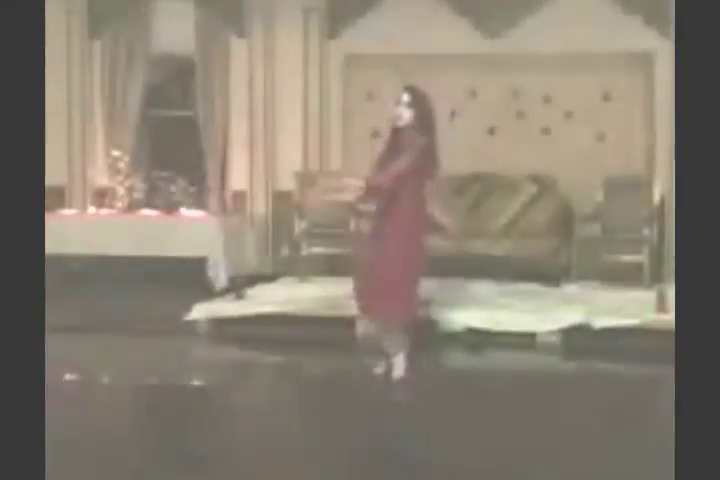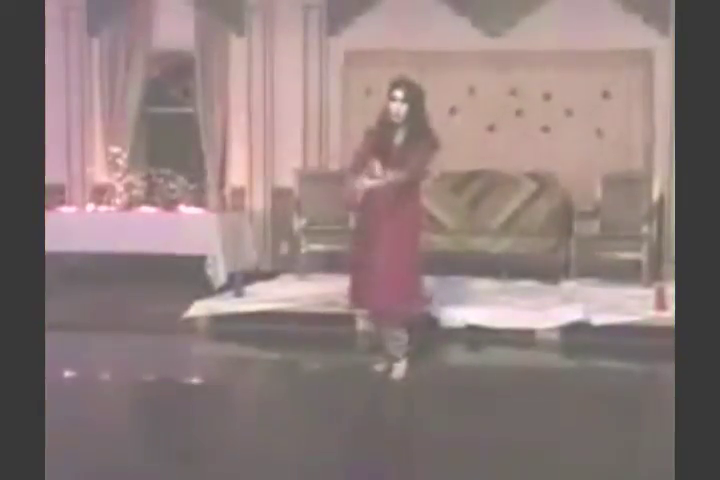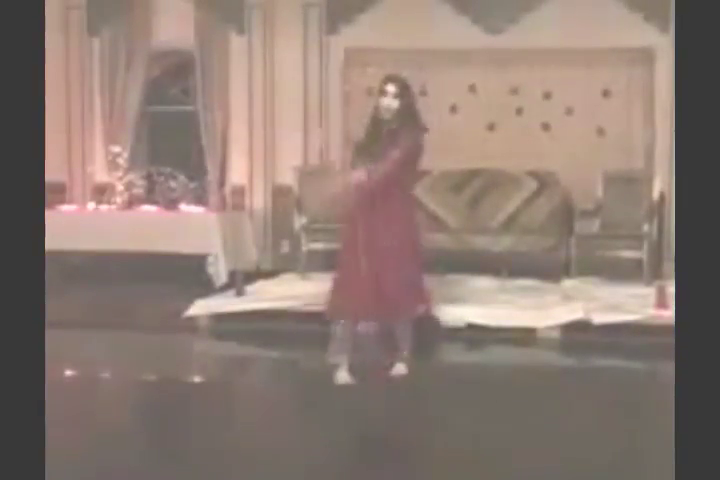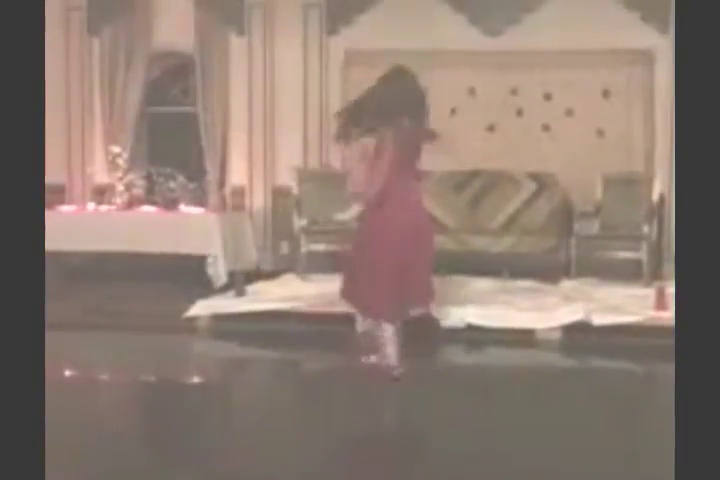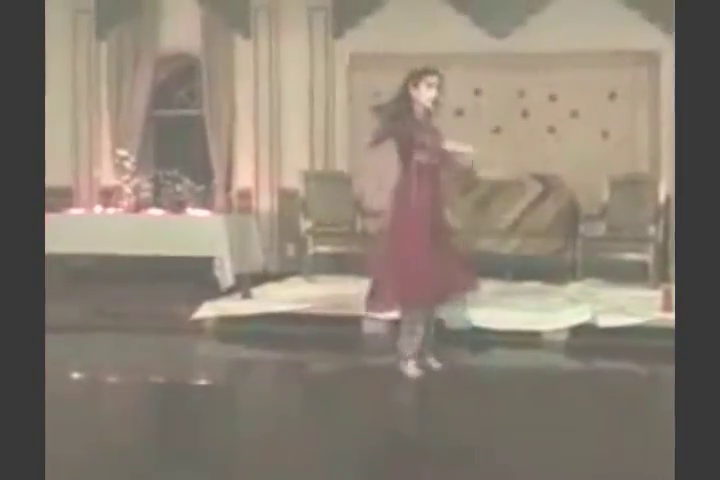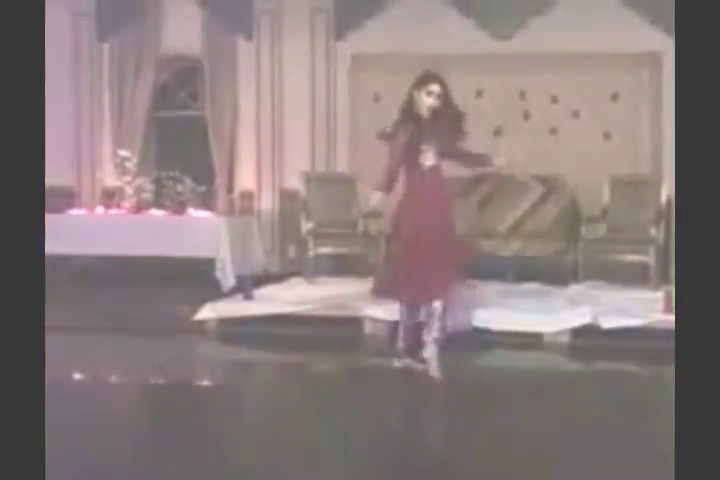
dt=0.7s
person 1, frame 1
left shoulder: (419, 142)
right shoulder: (397, 141)
left elbow: (390, 178)
left hip: (404, 221)
right hip: (385, 218)
left knee: (389, 287)
right knee: (374, 285)
left ankle: (397, 352)
right ankle: (390, 352)
person 1, frame 2
left shoulder: (423, 141)
right shoulder: (374, 136)
left elbow: (410, 174)
right elbow: (356, 167)
left wrist: (376, 181)
right wrist: (360, 177)
left hip: (401, 216)
right hip: (372, 214)
left knee: (392, 283)
right knee: (372, 285)
left ankle: (399, 355)
right ankle: (390, 352)
person 1, frame 3
left shoulder: (410, 134)
right shoulder: (371, 134)
left elbow: (392, 161)
right elbow: (357, 171)
left wrist: (362, 177)
left hip: (396, 219)
right hip: (363, 219)
left knee: (399, 289)
right knee: (354, 288)
left ankle: (402, 356)
right ankle: (341, 363)
person 1, frame 4
left shoulder: (388, 131)
right shoulder: (414, 129)
left elbow: (382, 174)
left wrist: (362, 205)
left hip: (387, 213)
right hip: (410, 212)
left knee: (378, 285)
right knee: (399, 287)
left ankle: (390, 358)
right ankle: (382, 350)
person 1, frame 5
left shoulder: (424, 125)
right shoulder: (409, 123)
left elbow: (439, 156)
right elbow: (435, 152)
left hip: (427, 206)
right hip: (412, 206)
left knee: (432, 279)
right knee: (417, 279)
left ankle: (424, 351)
right ankle: (408, 355)
person 1, frame 6
left shoulder: (436, 129)
right shoulder: (407, 129)
left elbow: (456, 154)
right elbow: (395, 164)
left wrist: (493, 160)
right wrist: (382, 191)
left hip: (434, 207)
right hip: (418, 209)
left knee: (418, 284)
right knee: (434, 283)
left ankle: (404, 351)
right ankle: (429, 349)
